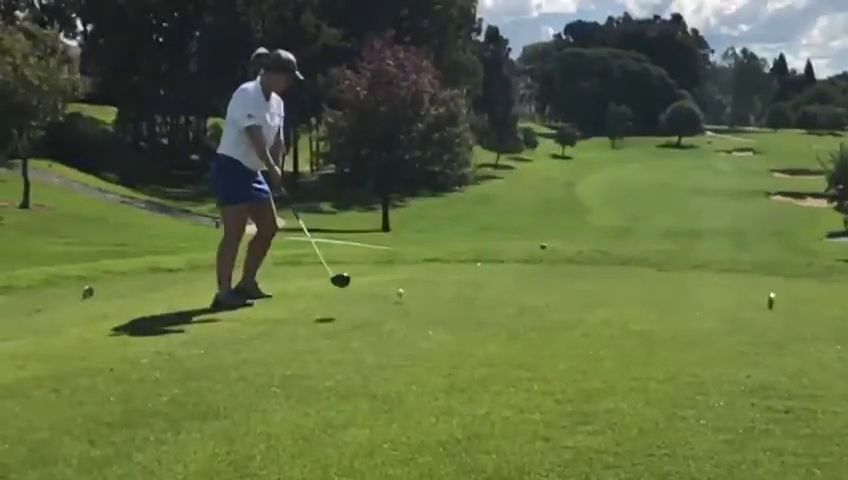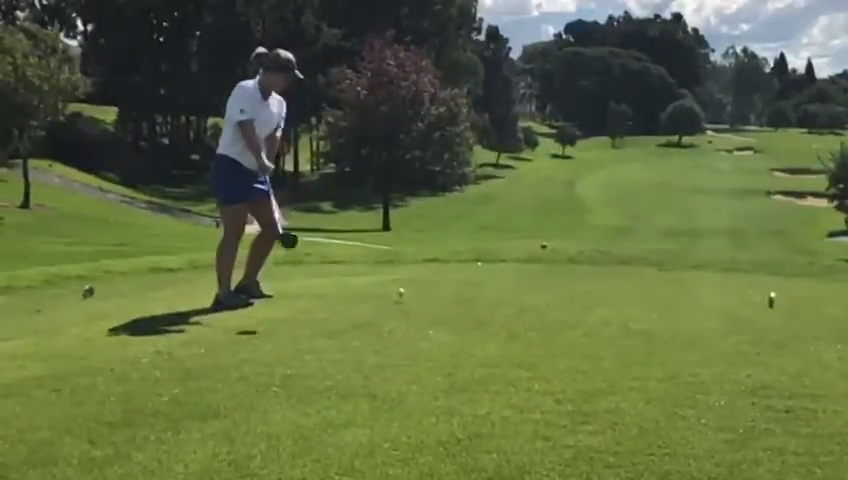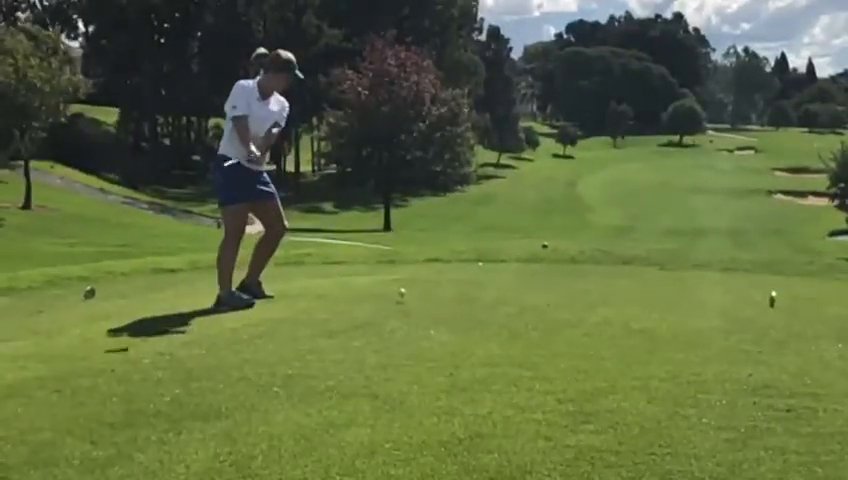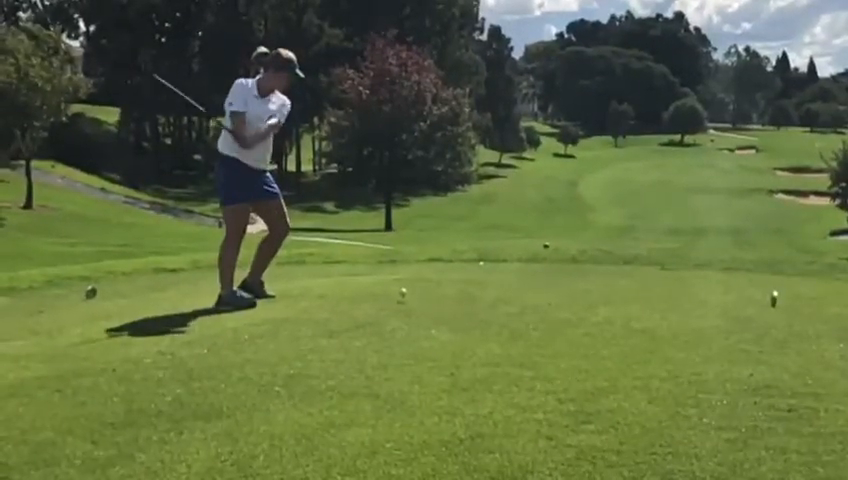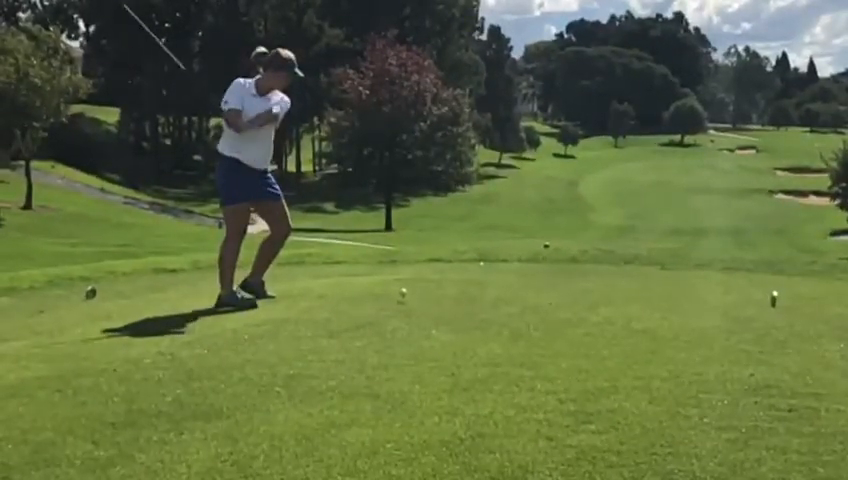
dt=0.5s
person 1, frame 1
left shoulder: (277, 102)
right shoulder: (247, 93)
left elbow: (277, 139)
right elbow: (254, 136)
left wrist: (276, 169)
right wrist: (271, 167)
left hip: (252, 171)
right hip: (231, 168)
left knee: (268, 227)
right knee: (234, 232)
left ankle: (246, 284)
right ankle: (223, 293)
person 1, frame 2
left shoulder: (279, 103)
right shoulder: (244, 90)
left elbow: (274, 135)
right elbow: (246, 130)
left wrist: (267, 163)
right wrist: (261, 159)
left hip: (254, 170)
right hip: (231, 166)
left knee: (272, 226)
right knee: (234, 231)
left ankle: (248, 283)
right ankle: (224, 293)
person 1, frame 3
left shoulder: (281, 105)
right shoulder: (243, 89)
left elbow: (272, 133)
right elbow: (240, 124)
left wrist: (259, 152)
right wrist: (250, 150)
left hip: (256, 171)
right hip: (232, 168)
left knee: (277, 227)
right knee: (234, 232)
left ankle: (250, 282)
right ankle: (225, 293)
person 1, frame 4
left shoulder: (282, 103)
right shoulder: (241, 87)
left elbow: (272, 125)
right elbow: (237, 122)
left wrist: (254, 138)
right wrist: (243, 138)
left hip: (259, 170)
right hip: (233, 166)
left knee: (281, 227)
right knee: (236, 231)
left ankle: (252, 281)
right ankle: (226, 292)
person 1, frame 5
left shoulder: (282, 101)
right shoulder: (239, 87)
left elbow: (267, 117)
right elbow: (231, 118)
left wrist: (246, 124)
right wrist: (235, 123)
left hip: (260, 171)
right hip: (234, 166)
left knee: (282, 228)
right knee: (236, 232)
left ankle: (254, 280)
right ankle: (226, 292)
